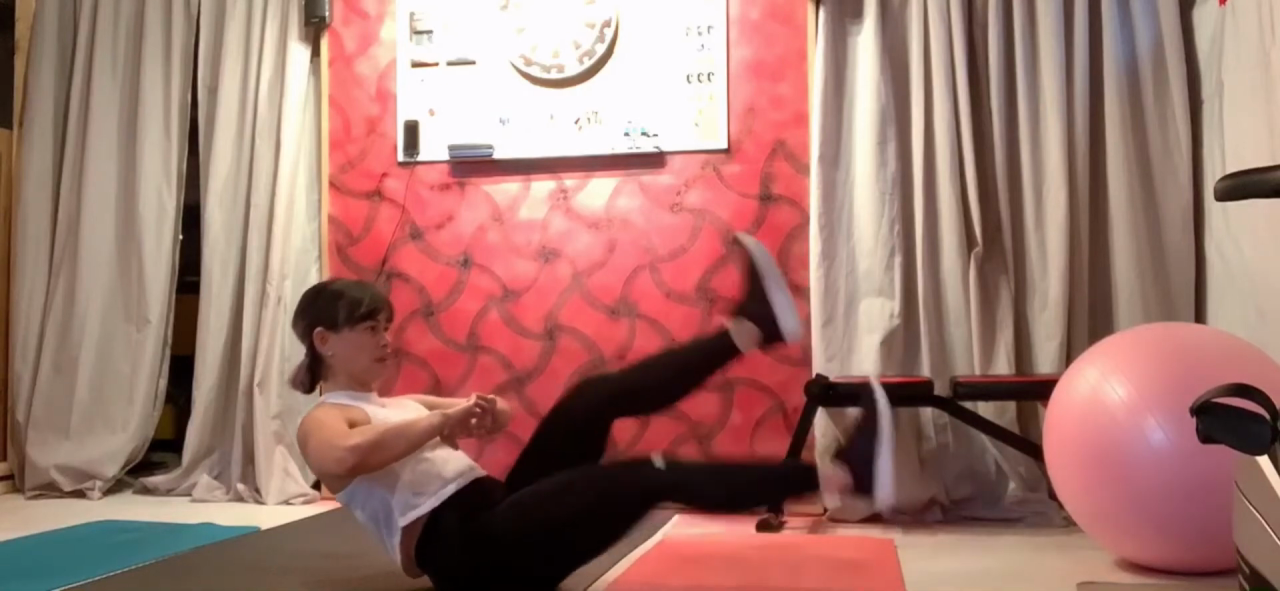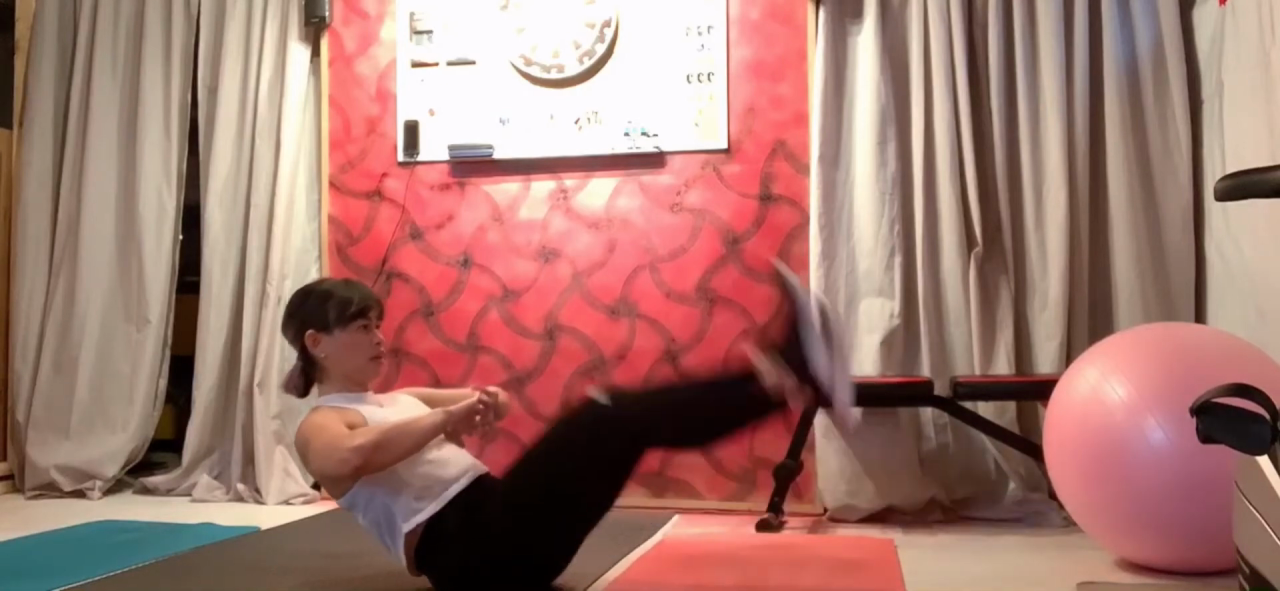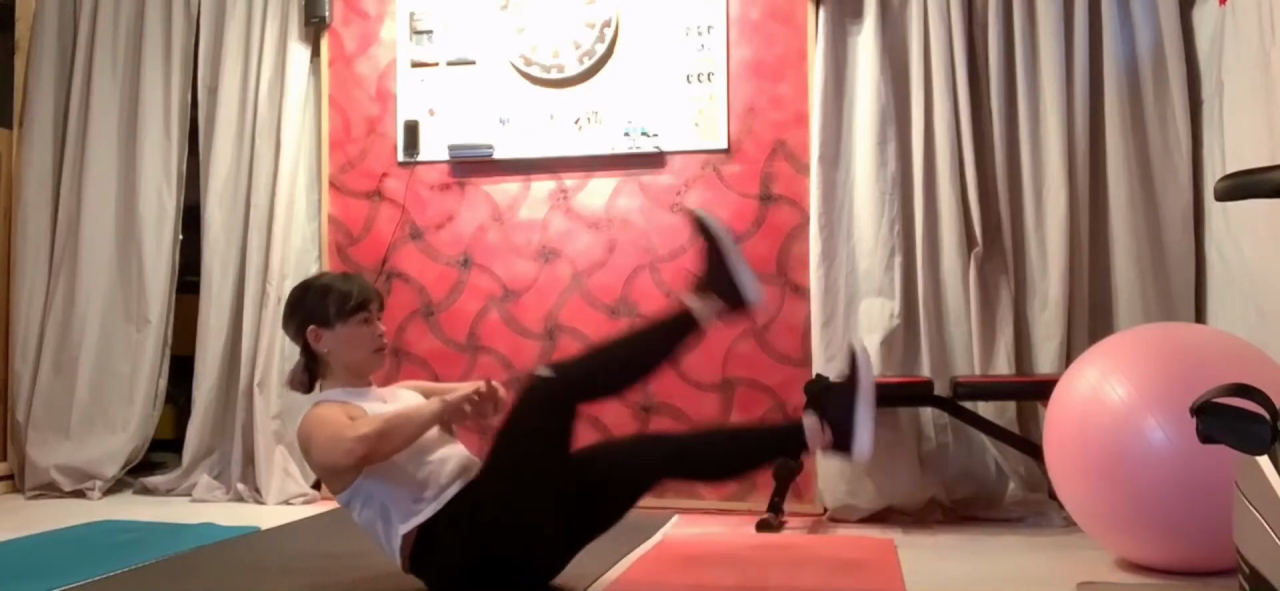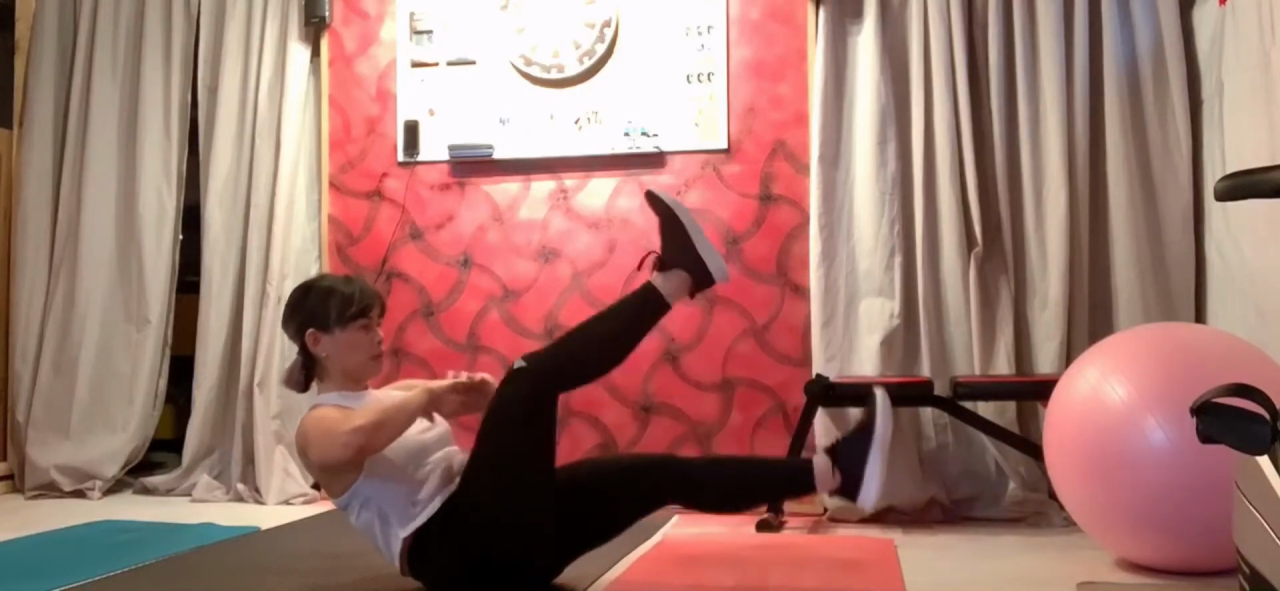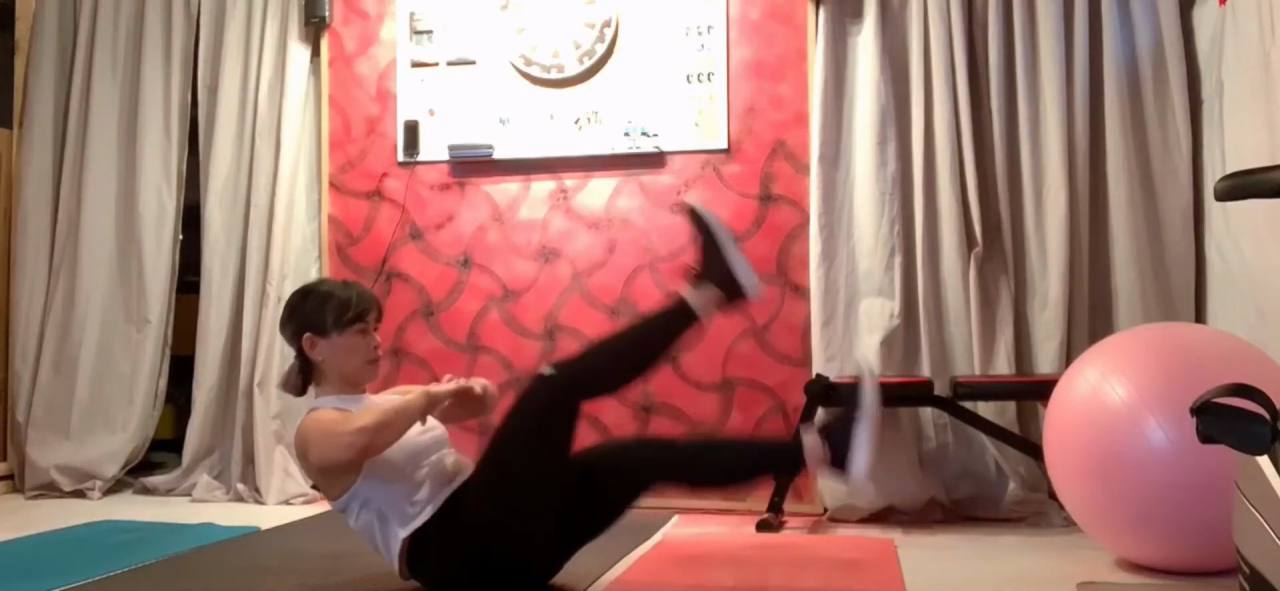
dt=0.2s
person 1, frame 1
left shoulder: (393, 405)
right shoulder: (323, 424)
left elbow: (493, 411)
right elbow: (347, 457)
left wrist: (480, 407)
right wrist: (443, 423)
left hip: (503, 521)
left knee: (592, 397)
right knee: (647, 476)
left ankle: (748, 330)
right ankle: (837, 476)
person 1, frame 2
left shoulder: (398, 399)
right shoulder: (322, 426)
left elbow: (490, 406)
right elbow: (349, 459)
left wrist: (481, 401)
right wrist: (444, 419)
left hip: (502, 531)
left knee: (628, 427)
right knee: (600, 417)
left ankle: (787, 378)
right ankle: (780, 377)
person 1, frame 3
left shoulder: (397, 394)
right shoulder: (323, 423)
left elbow: (475, 401)
right elbow: (355, 447)
left wrist: (474, 398)
right wrist: (445, 406)
left hip: (511, 536)
left knee: (655, 450)
right knee: (552, 388)
left ankle: (818, 427)
right ankle: (706, 305)
person 1, frame 4
left shoulder: (391, 395)
right shoulder: (321, 425)
left elbow: (486, 395)
right elbow: (352, 442)
left wrist: (467, 391)
right wrist: (428, 396)
left hip: (511, 534)
left knee: (661, 473)
right knee: (532, 378)
left ankle: (829, 472)
right ankle: (674, 279)
person 1, frame 5
left shoulder: (384, 404)
right shoulder: (318, 430)
left elbow: (483, 404)
right elbow: (357, 441)
left wrist: (463, 395)
right wrist: (428, 398)
left hip: (508, 537)
left knee: (646, 453)
right knee: (553, 386)
left ankle: (816, 450)
right ankle: (702, 296)
